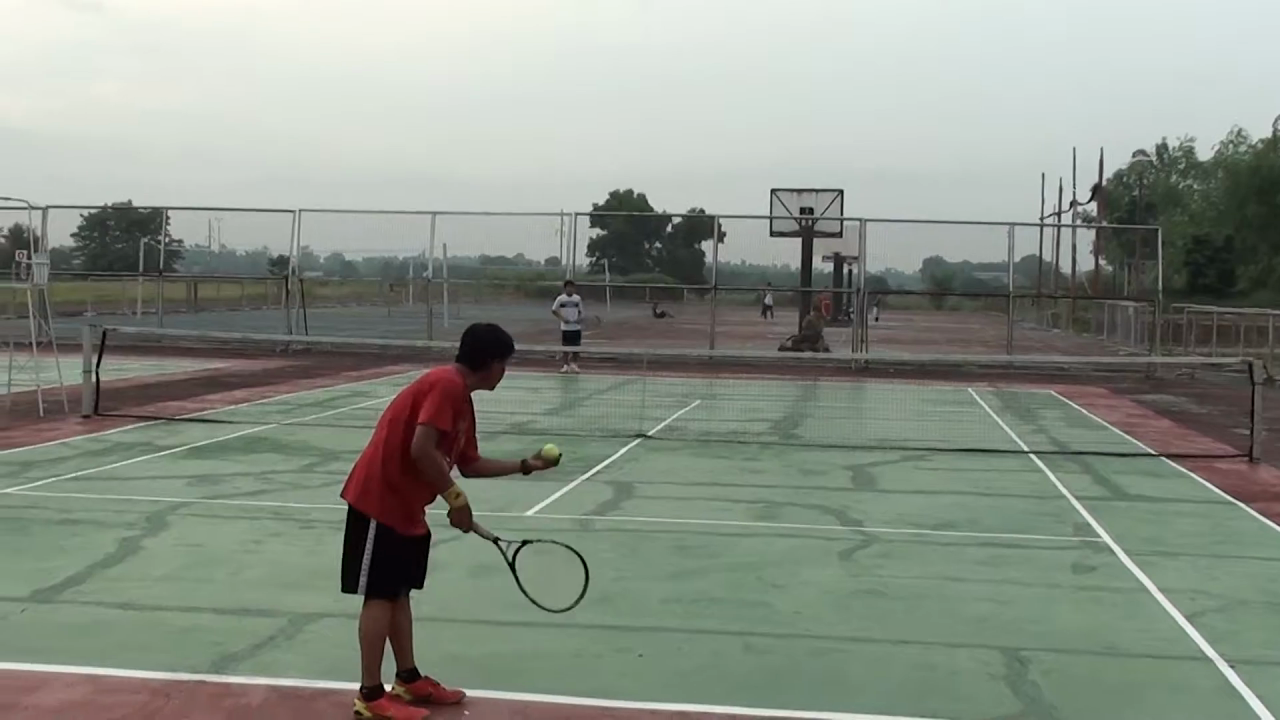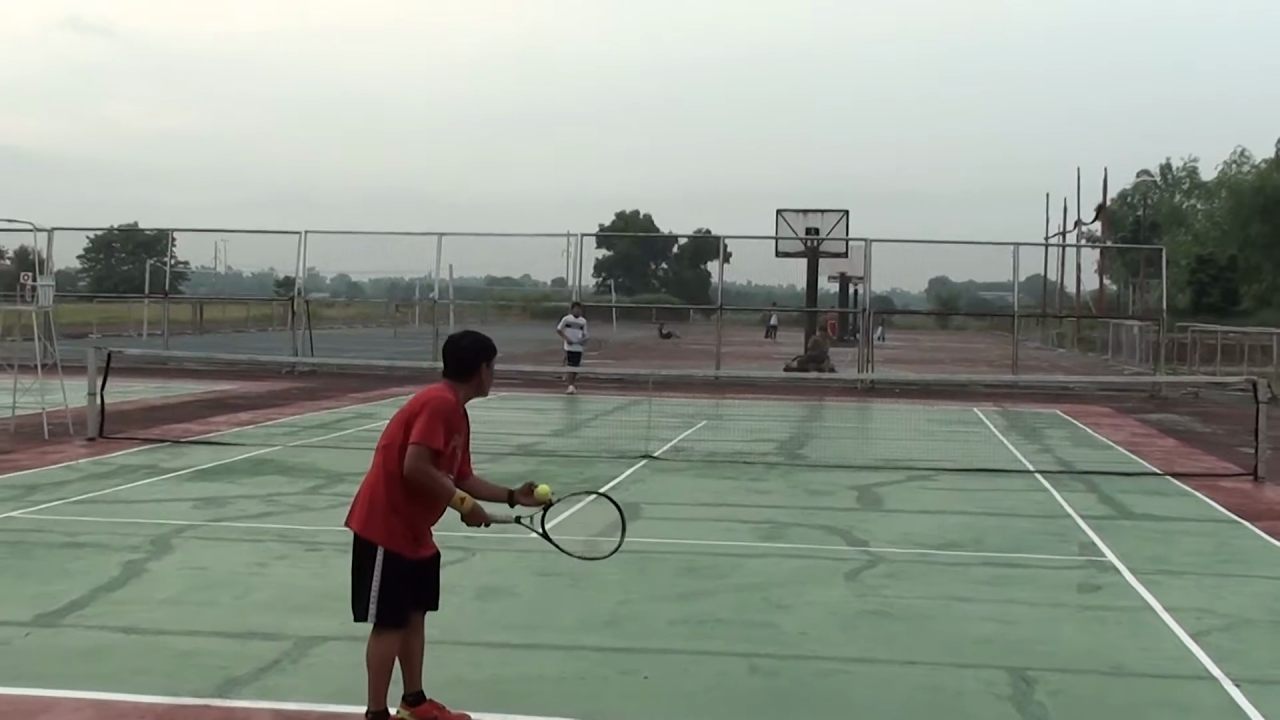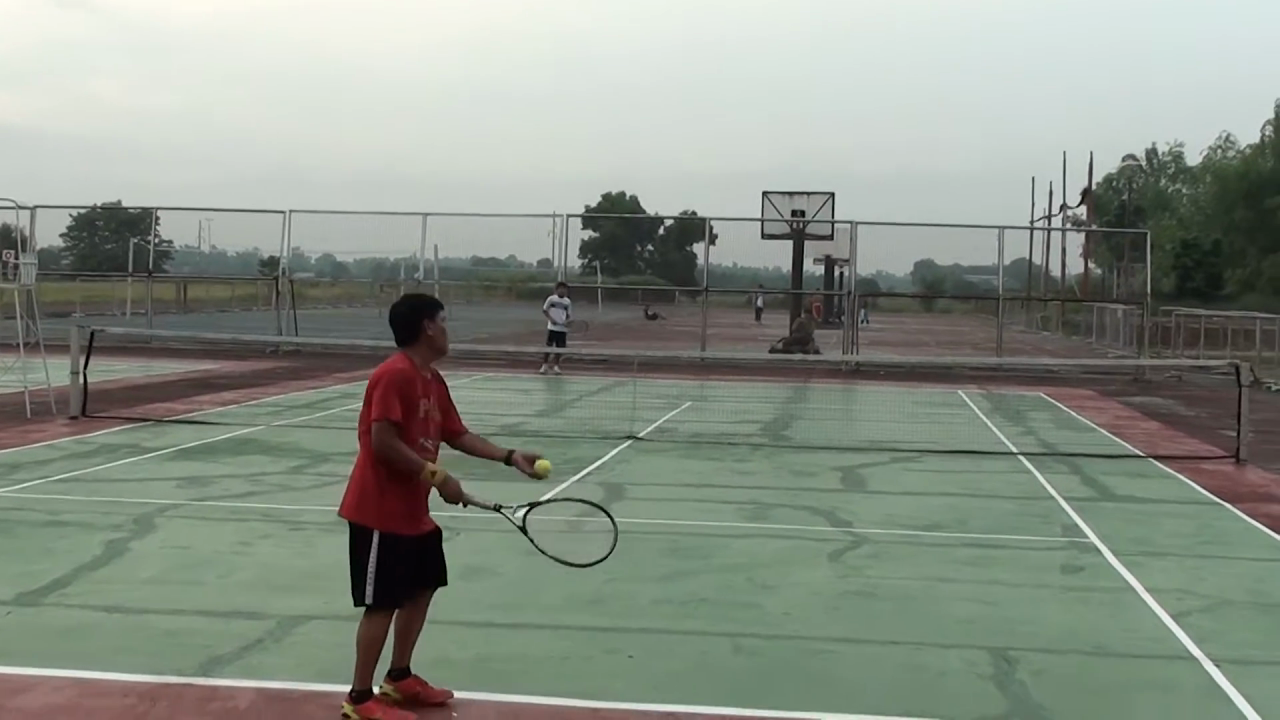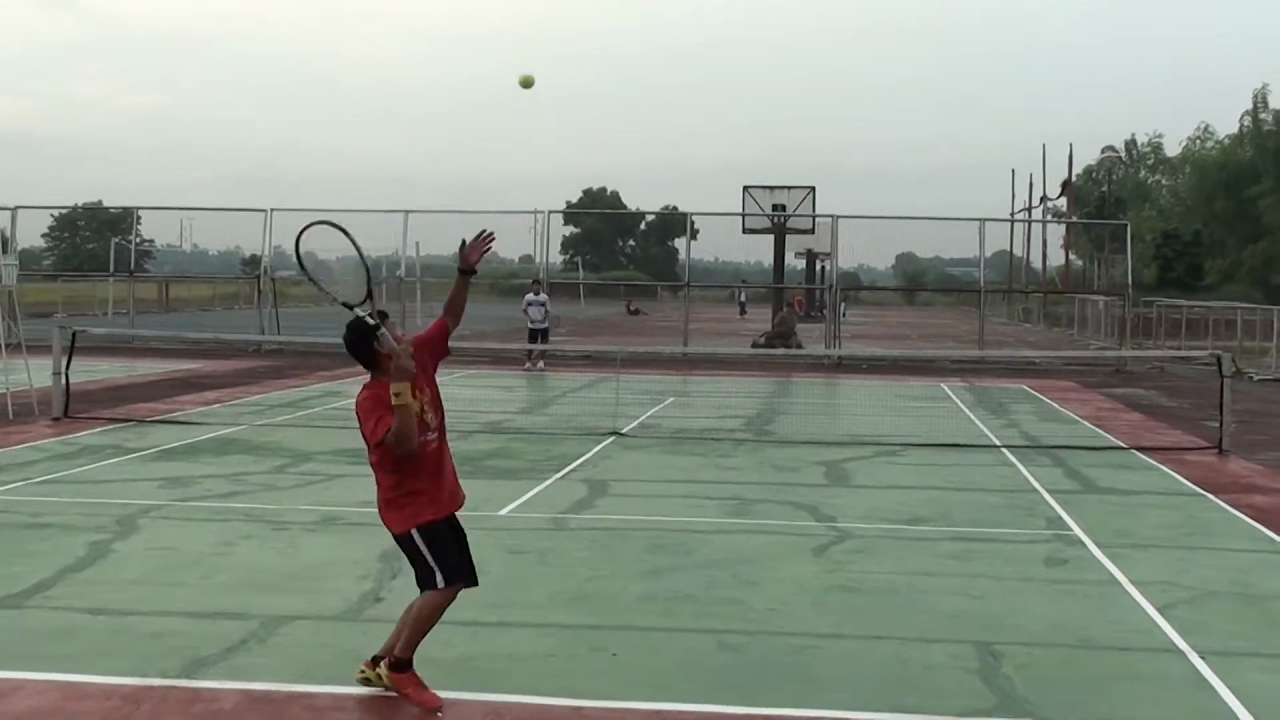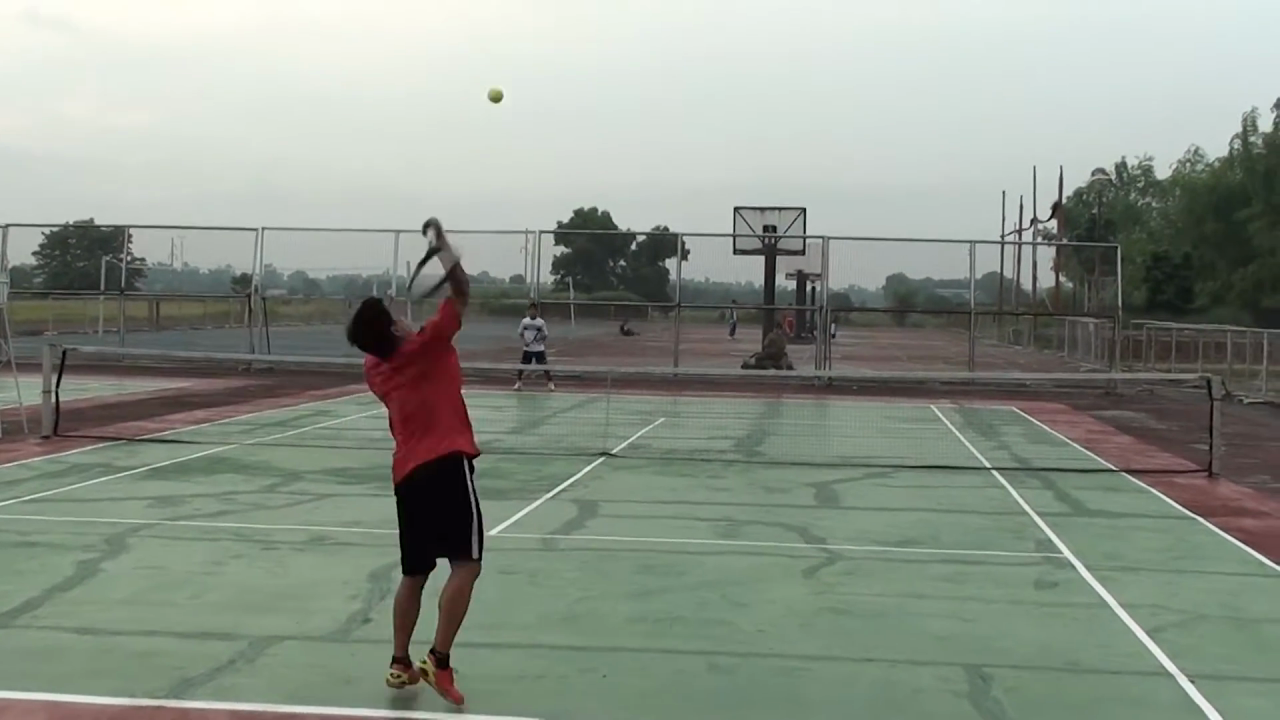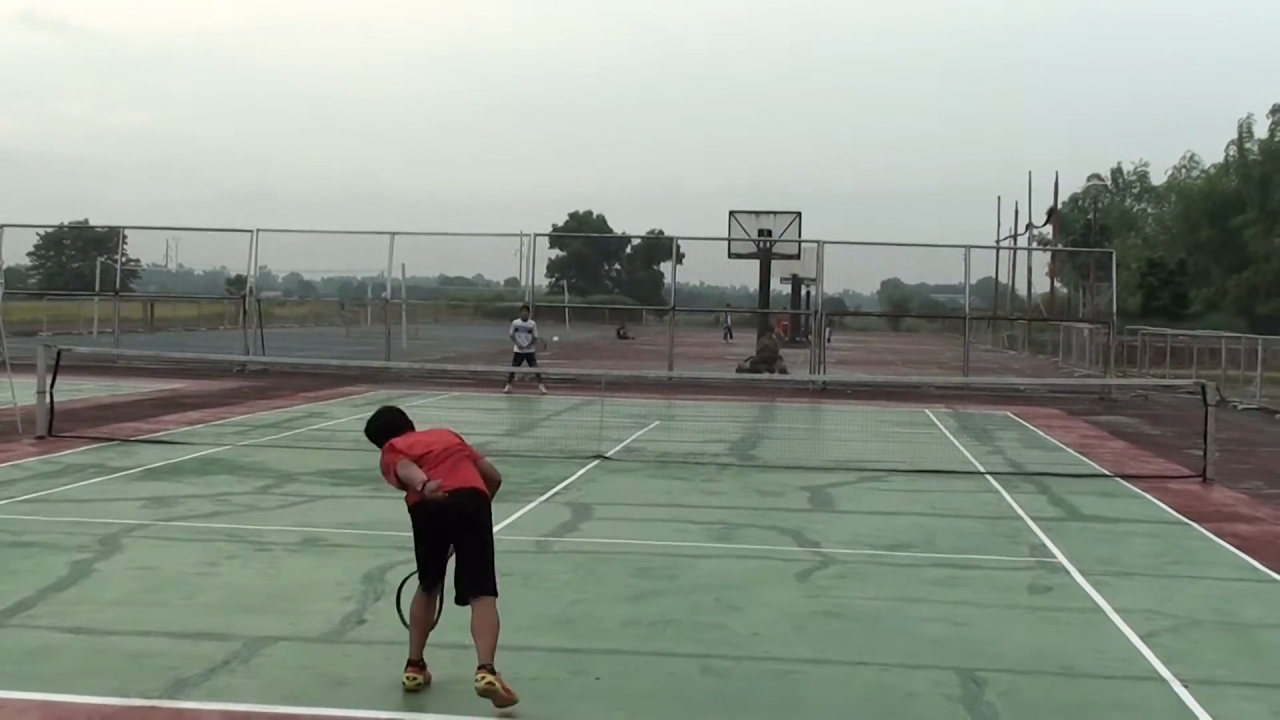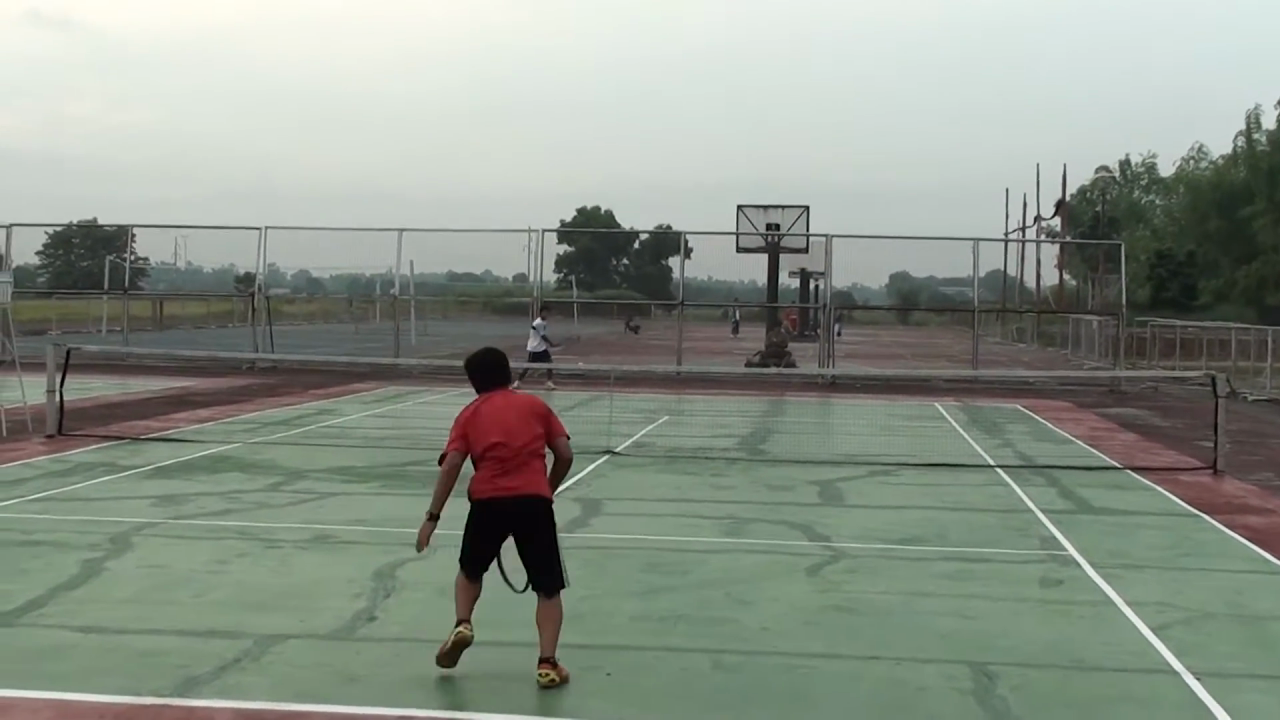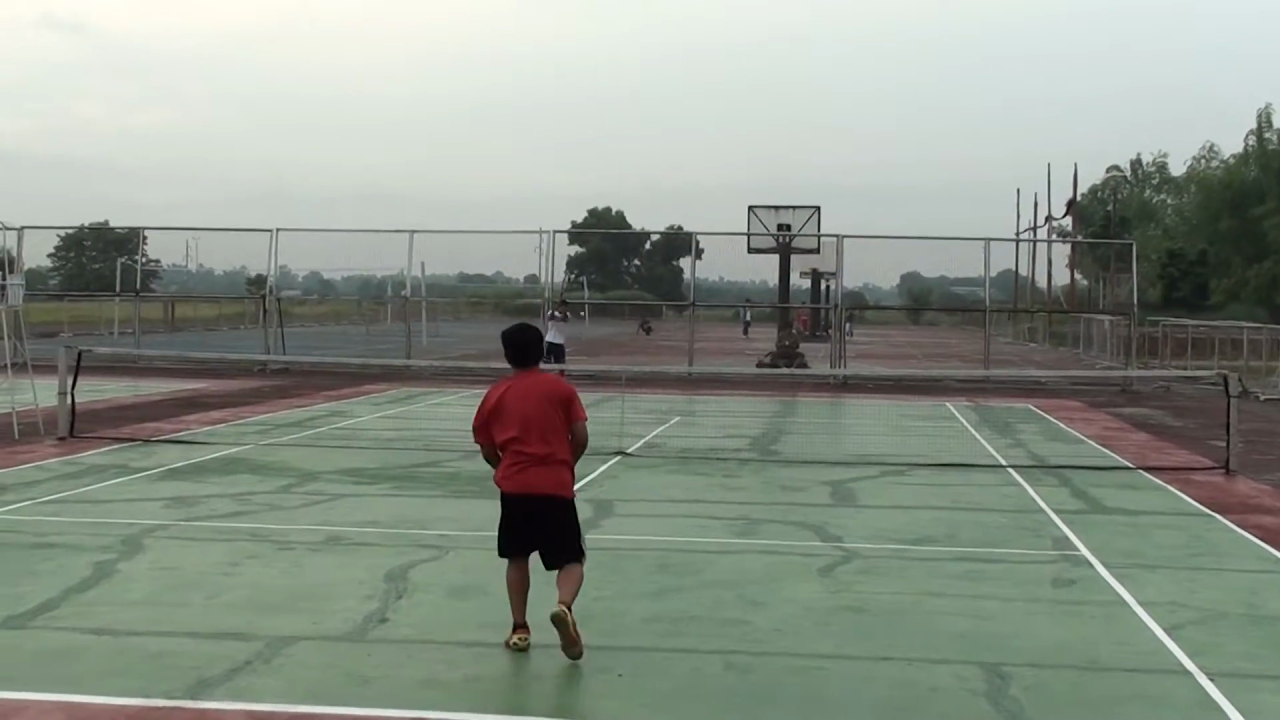
dt=0.4s
person 1, frame 1
left shoulder: (461, 398)
right shoulder: (446, 385)
left elbow: (469, 464)
right elbow: (422, 449)
left wrist: (526, 465)
right wrist: (456, 500)
left hip: (404, 506)
right hip: (379, 500)
left knee: (399, 592)
right knee: (380, 595)
left ankle: (409, 680)
person 1, frame 2
left shoulder: (457, 413)
right shoulder: (438, 403)
left elbow: (462, 478)
right elbow: (415, 467)
left wrist: (513, 496)
right wrist: (465, 505)
left hip: (414, 531)
right hip: (385, 527)
left knee: (414, 615)
right knee: (389, 622)
person 1, frame 3
left shoulder: (432, 380)
right shoulder: (394, 374)
left elbow: (459, 435)
right elbow: (381, 443)
left wrist: (511, 457)
right wrist: (436, 476)
left hip: (415, 510)
right hip: (379, 511)
left knee: (421, 589)
right knee: (382, 602)
left ankle: (400, 678)
person 1, frame 4
left shoulder: (419, 358)
right shoulder: (371, 399)
left elbow: (450, 316)
right elbow: (405, 444)
left wrist: (466, 270)
right wrist: (398, 384)
left hip: (441, 502)
right hip: (411, 508)
left knee: (442, 589)
right knee: (445, 585)
left ankle: (383, 663)
right ankle: (393, 663)
person 1, frame 5
left shoulder: (378, 367)
right shoulder: (425, 347)
left elbow: (371, 361)
right elbow: (459, 291)
right wrist: (447, 254)
left hip: (408, 474)
right hip: (445, 462)
left knee: (414, 572)
right knee: (465, 565)
left ankle: (400, 662)
right ankle: (439, 659)
person 1, frame 6
left shoulder: (391, 450)
right shoulder: (447, 434)
left elbow: (407, 470)
right elbow: (493, 477)
left wrist: (424, 488)
left hip: (428, 504)
right hip: (471, 498)
left knee: (428, 586)
right knee: (483, 596)
left ankle: (414, 666)
right ankle: (486, 671)
person 1, frame 7
left shoulder: (469, 414)
right shoulder: (535, 405)
left elbow: (451, 466)
right elbow: (564, 455)
left wrist: (432, 517)
right wrist: (546, 489)
left hip: (487, 499)
right hip: (532, 499)
left knee: (469, 574)
right knee: (548, 588)
left ankle: (462, 628)
right ankle: (547, 663)
person 1, frame 8
left shoulder: (495, 395)
right shoulder: (561, 388)
left elbow: (487, 451)
right elbow: (580, 438)
left hip: (513, 487)
right hip: (555, 487)
left knee: (516, 558)
right knee: (571, 561)
left ankle: (519, 629)
right ankle: (564, 608)
